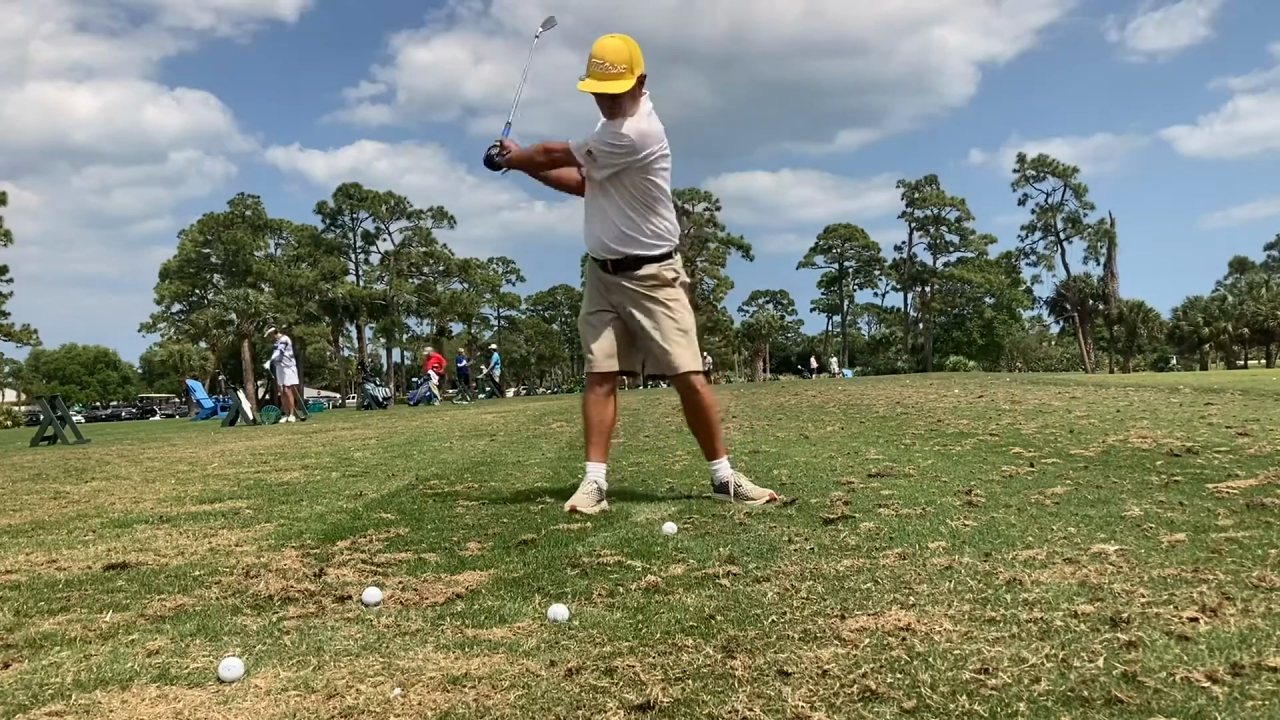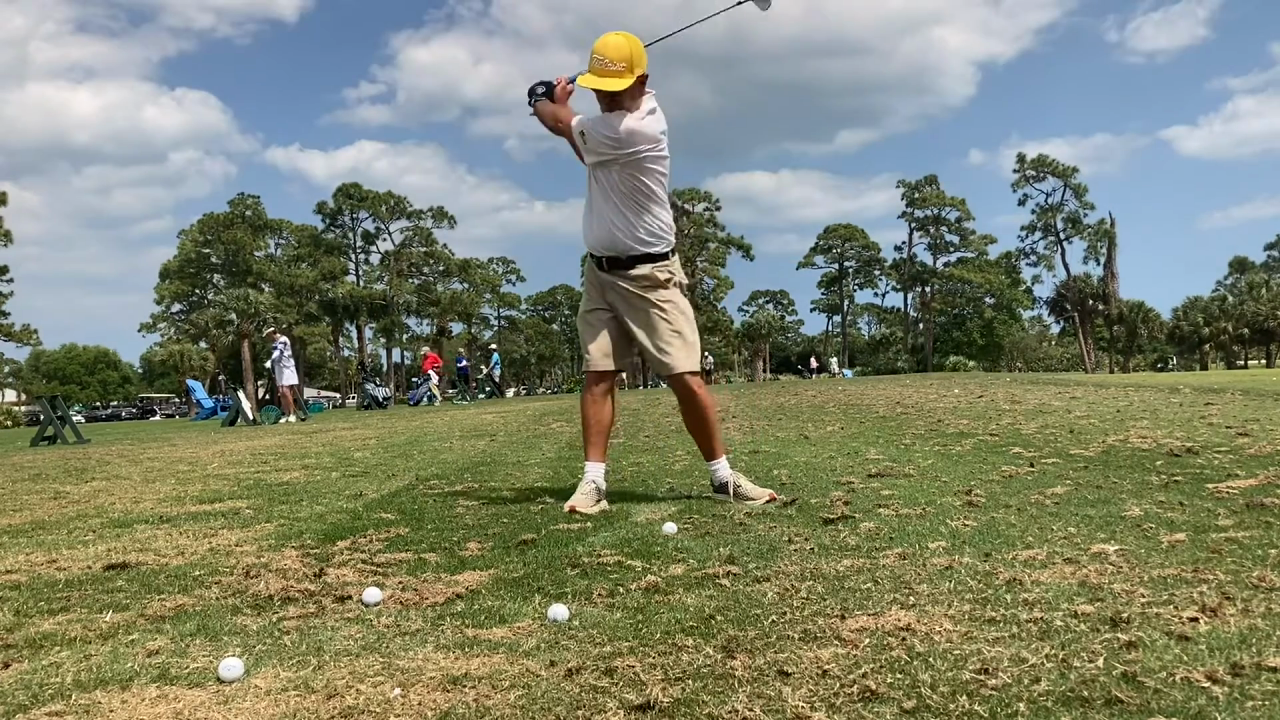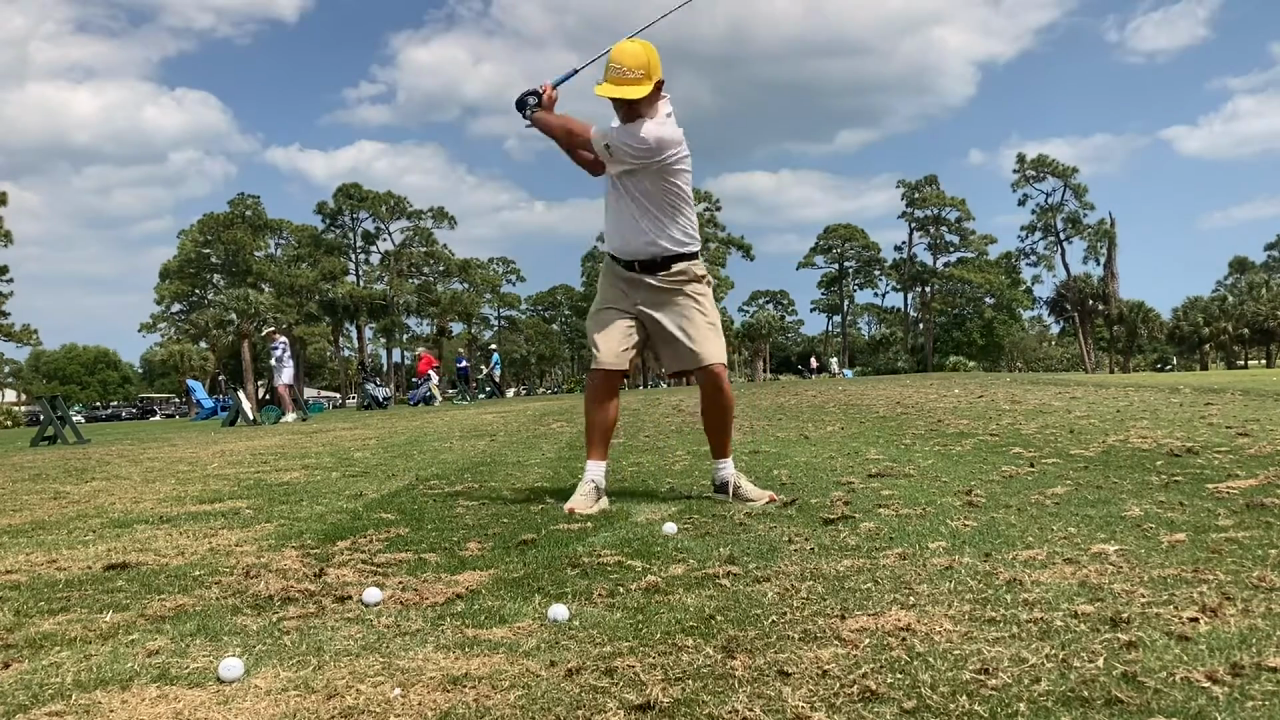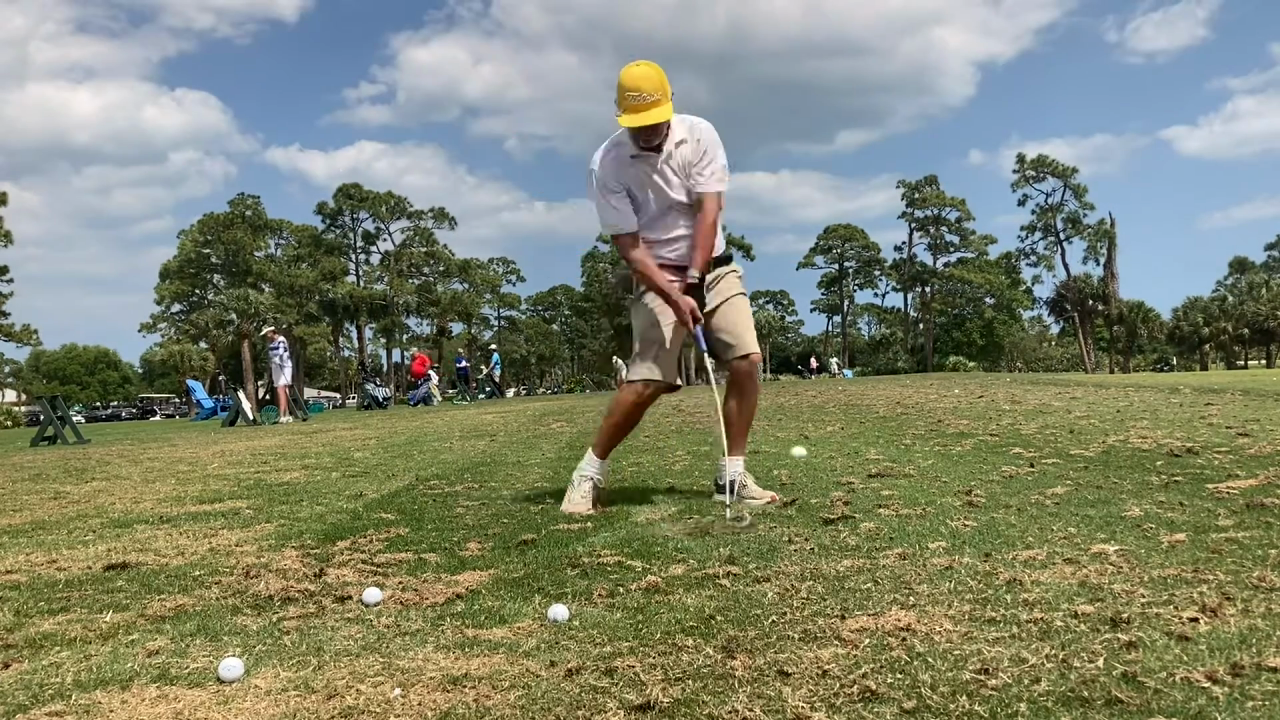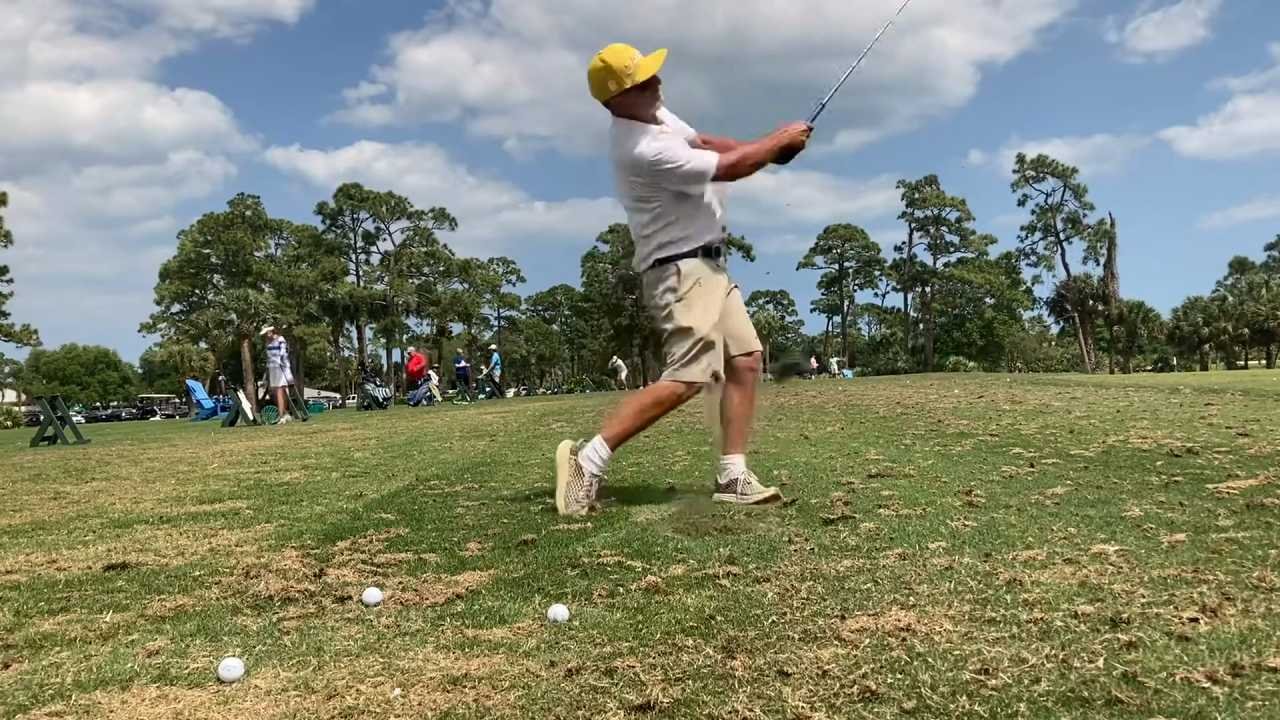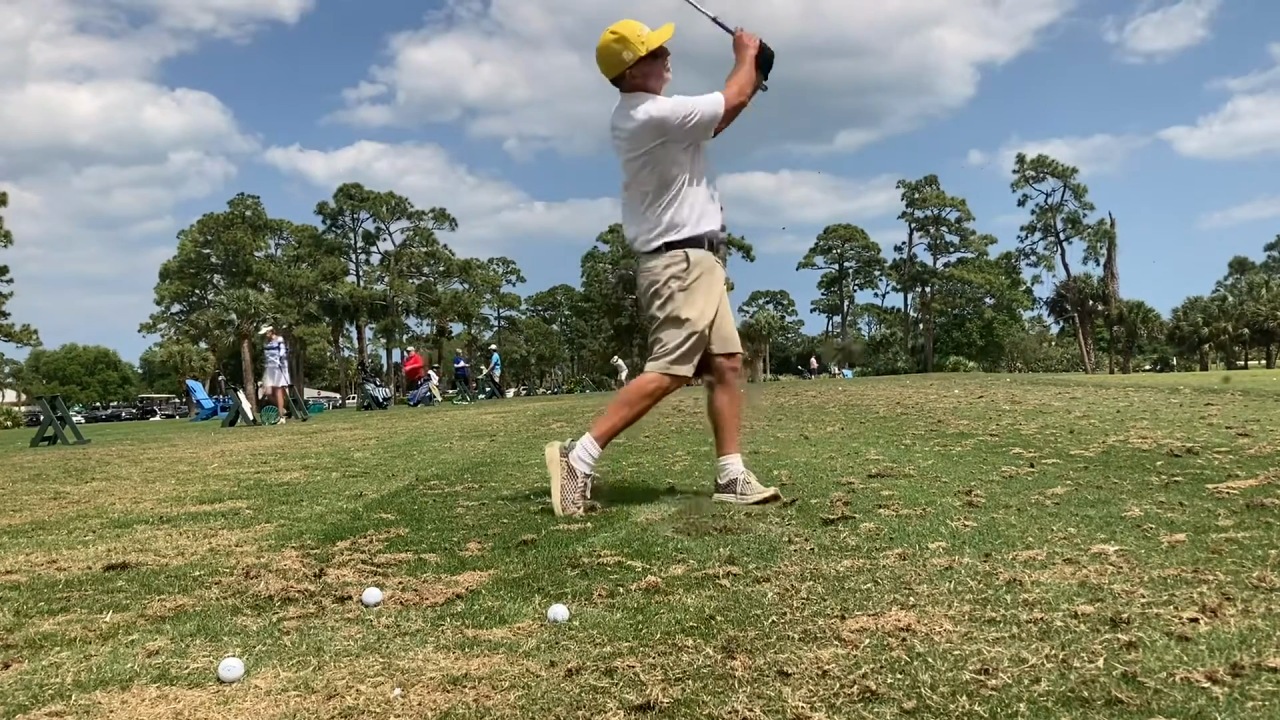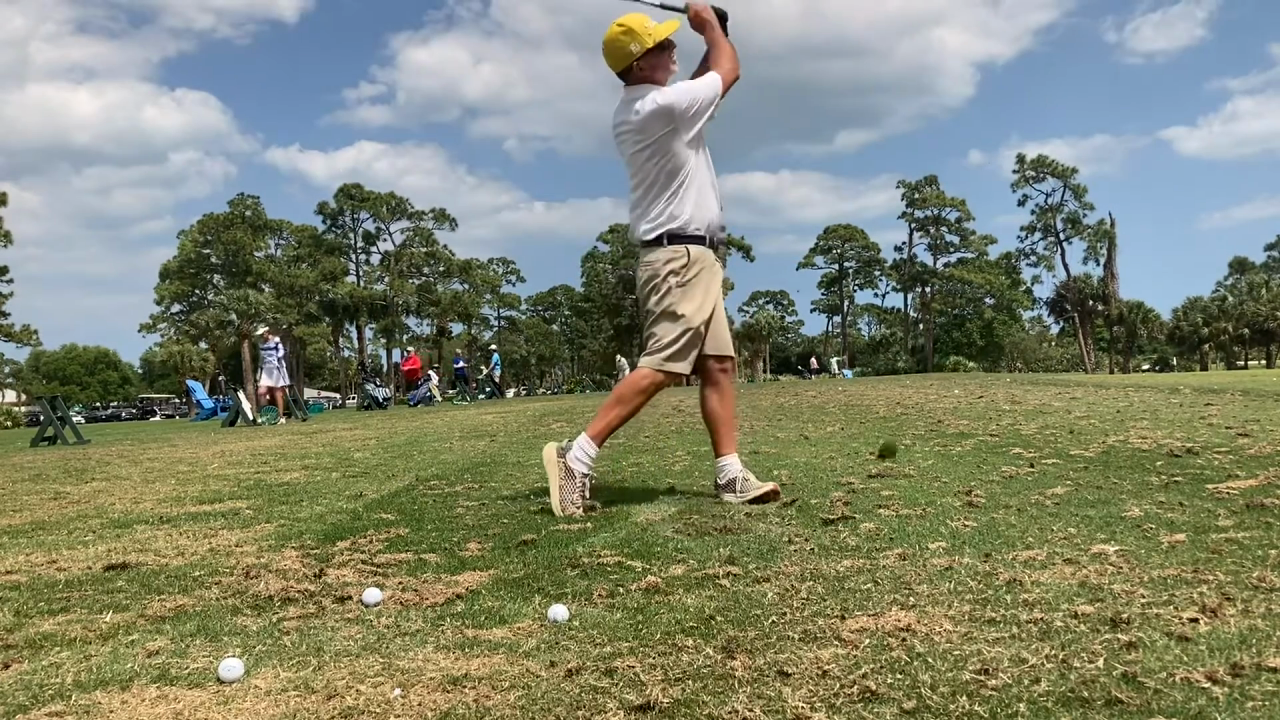
dt=0.2s
person 1, frame 1
left shoulder: (635, 133)
right shoulder: (614, 118)
left elbow: (559, 155)
right elbow: (583, 181)
left wrist: (514, 156)
right wrist: (524, 163)
left hip: (651, 274)
right hip: (602, 272)
left knee: (687, 374)
right knee: (600, 374)
left ankle: (723, 475)
right ankle: (595, 481)
person 1, frame 2
left shoulder: (632, 129)
right shoulder: (622, 115)
left elbow: (561, 123)
left wrist: (548, 102)
right wrist: (558, 103)
left hip: (649, 274)
right hip: (601, 270)
left knee: (684, 376)
right knee: (598, 373)
left ankle: (723, 475)
right ankle: (594, 480)
person 1, frame 3
left shoulder: (658, 135)
right shoulder: (631, 120)
left elbow: (582, 138)
right elbow: (594, 162)
left wrist: (538, 114)
right wrist: (548, 116)
left hip: (675, 275)
right hip: (622, 273)
left knee: (713, 371)
right knee: (605, 372)
left ankle: (725, 475)
right ankle: (593, 480)
person 1, frame 4
left shoulder: (699, 134)
right shoulder: (607, 162)
left elbow: (708, 214)
right elbow: (630, 247)
left wrist: (695, 278)
right wrist: (671, 293)
left hip: (716, 272)
right hip: (659, 282)
left knee: (746, 363)
right knee: (647, 382)
left ankle: (731, 475)
right ankle: (589, 474)
person 1, frame 5
left shoulder: (654, 115)
right shoulder: (640, 150)
left elbow: (706, 143)
right elbow: (726, 168)
left wrist: (768, 144)
right wrist: (780, 140)
left hip: (707, 263)
right hip: (680, 271)
left knee: (746, 360)
right knee: (685, 379)
left ankle: (733, 474)
right ankle: (588, 458)
person 1, frame 6
left shoulder: (641, 109)
right shoulder: (652, 116)
left elbow: (707, 121)
right elbow: (732, 99)
left wrist: (747, 79)
right wrist: (746, 54)
left hip: (696, 258)
right hip: (681, 260)
left knee: (727, 364)
right knee: (668, 371)
left ankle: (731, 476)
right ankle: (579, 455)
person 1, frame 7
left shoulder: (636, 109)
right shoulder: (663, 105)
left elbow: (703, 84)
right elbow: (728, 73)
left wrist: (711, 47)
right wrist: (710, 26)
left hip: (688, 256)
right hip: (681, 256)
left knee: (718, 366)
right knee: (660, 368)
left ankle: (731, 476)
right ankle: (576, 456)
